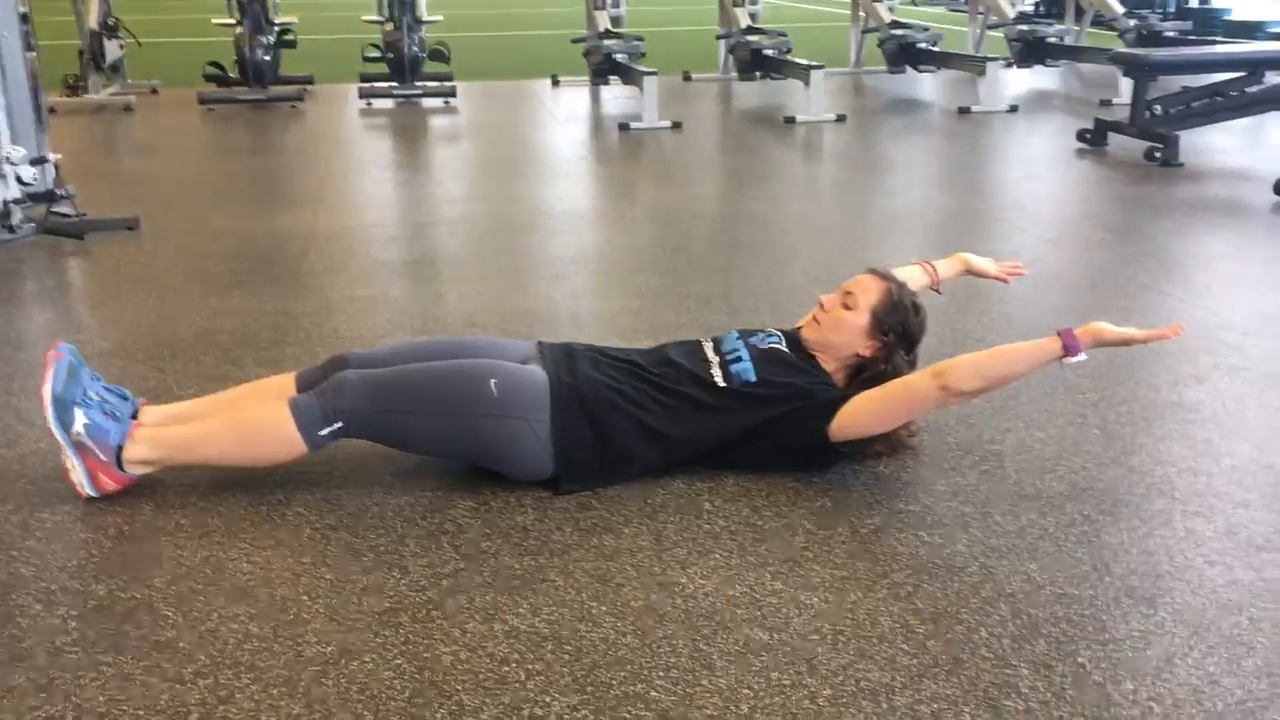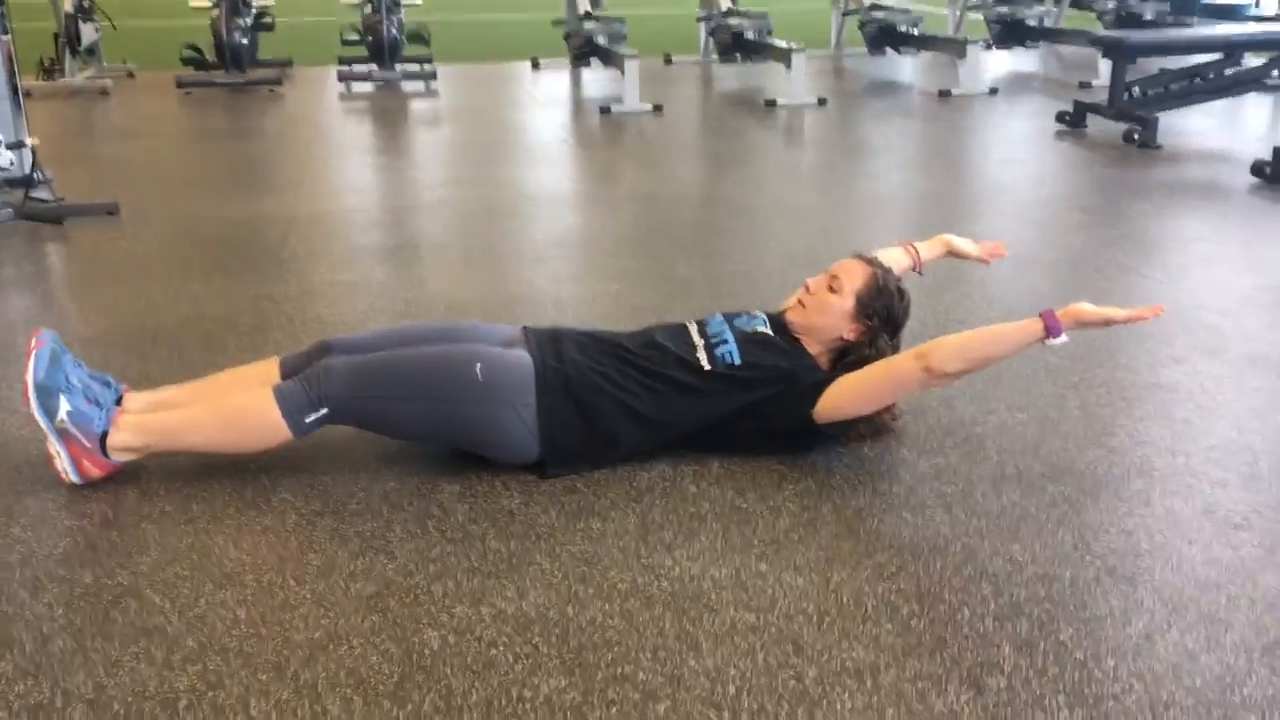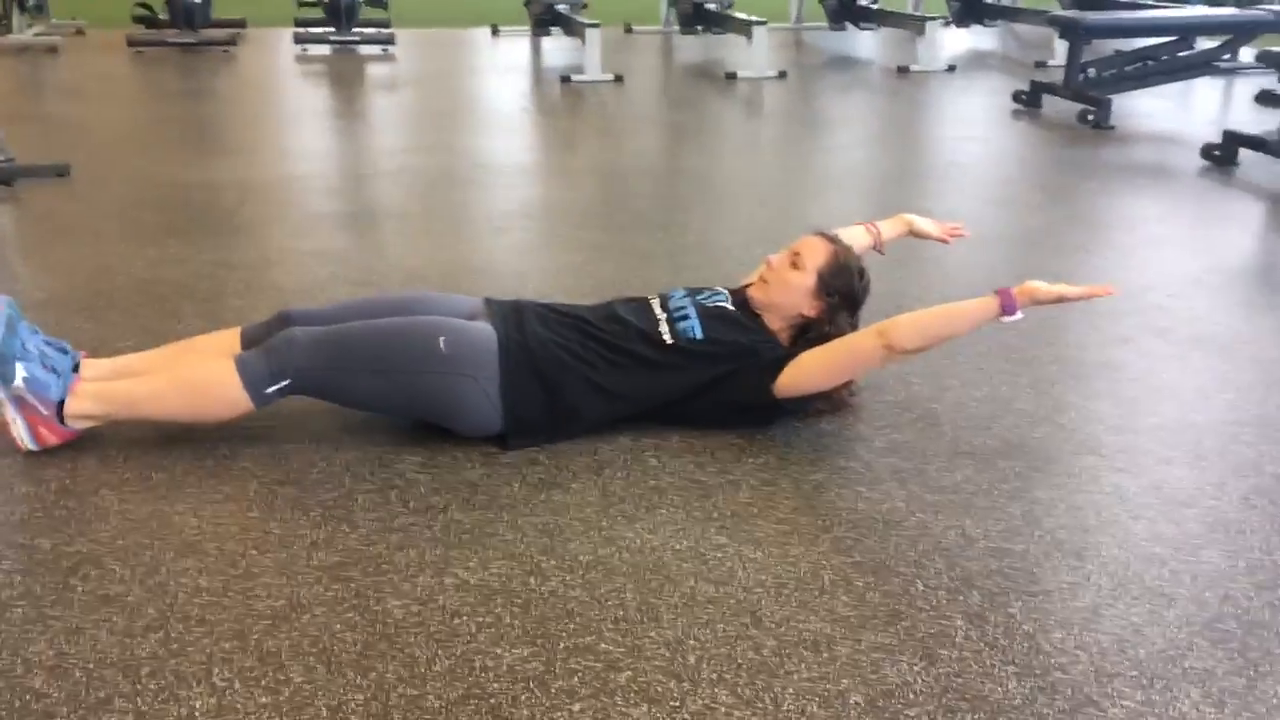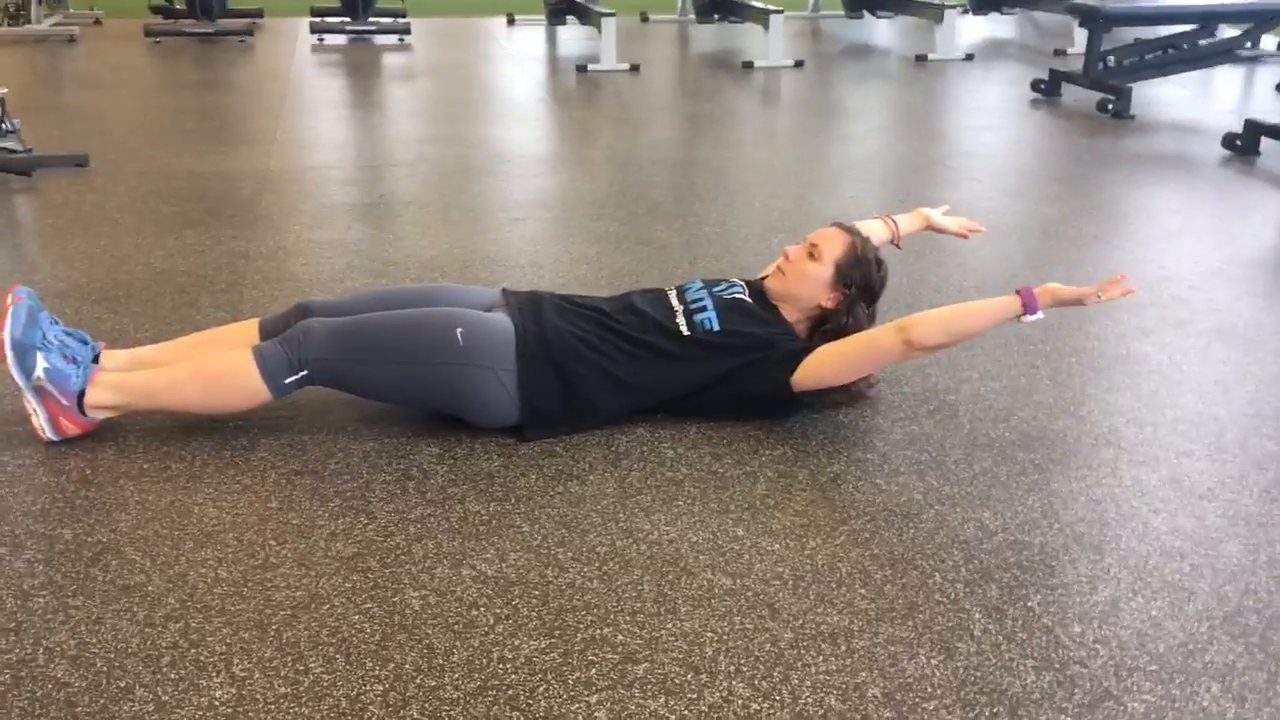
dt=0.3s
person 1, frame 1
left shoulder: (819, 411)
right shoulder: (792, 349)
left elbow: (948, 377)
right elbow: (887, 283)
left wrist: (1078, 339)
right wrist: (955, 260)
left hip: (558, 427)
right hip: (558, 370)
left knee: (342, 406)
right knee: (344, 368)
left ankle: (120, 454)
right ankle: (136, 420)
person 1, frame 2
left shoulder: (804, 392)
right shoulder: (778, 329)
left elbow: (930, 362)
right elbow: (870, 265)
left wrist: (1060, 321)
right wrist: (936, 244)
left hip: (544, 413)
right hip: (541, 354)
left knee: (331, 394)
right knee: (330, 355)
left ankle: (108, 441)
right ankle: (122, 407)
person 1, frame 3
left shoulder: (765, 368)
right shoulder: (737, 305)
left elbow: (888, 338)
right elbow: (831, 240)
left wrist: (1015, 298)
right wrist: (894, 222)
left hip: (507, 384)
right hip: (505, 325)
left knee: (291, 363)
right knee: (289, 325)
person 1, frame 4
left shoulder: (781, 361)
right shoulder: (754, 297)
left elbow: (908, 334)
right elbow: (849, 233)
left wrist: (1038, 299)
right wrist: (918, 216)
left hip: (523, 376)
right hip: (521, 316)
left knee: (306, 355)
right knee: (309, 315)
right ankle: (100, 367)
